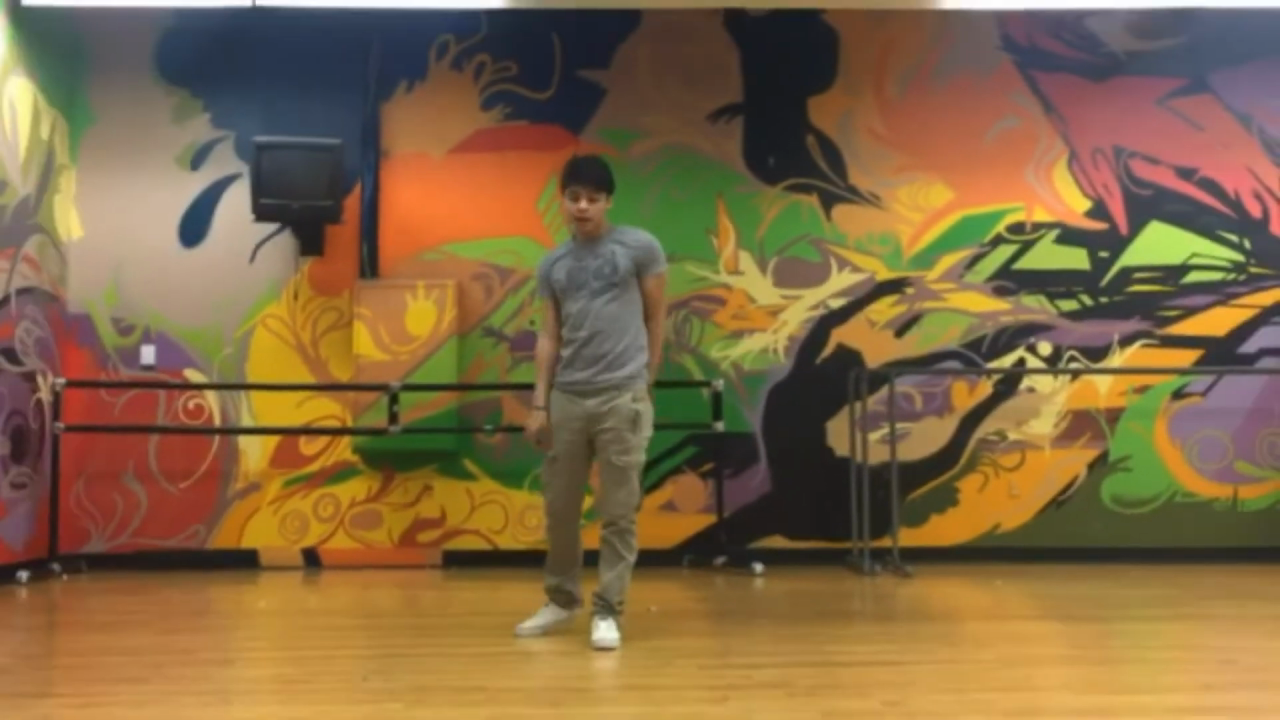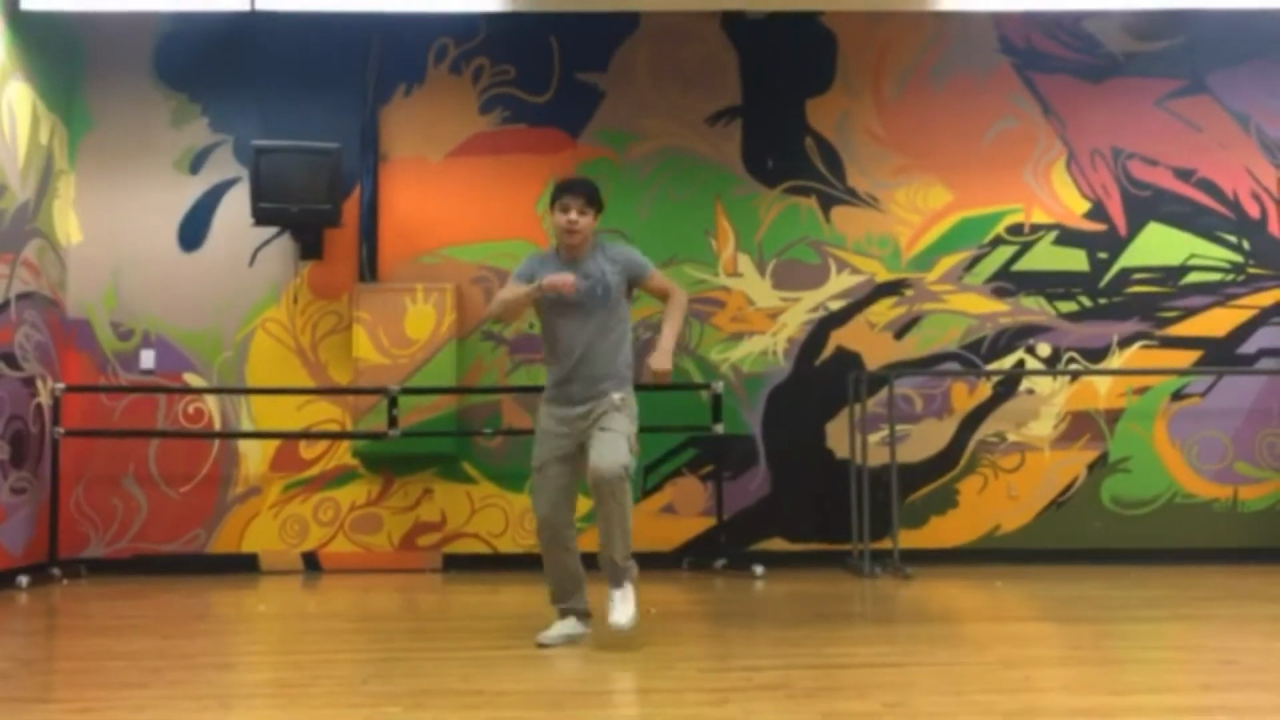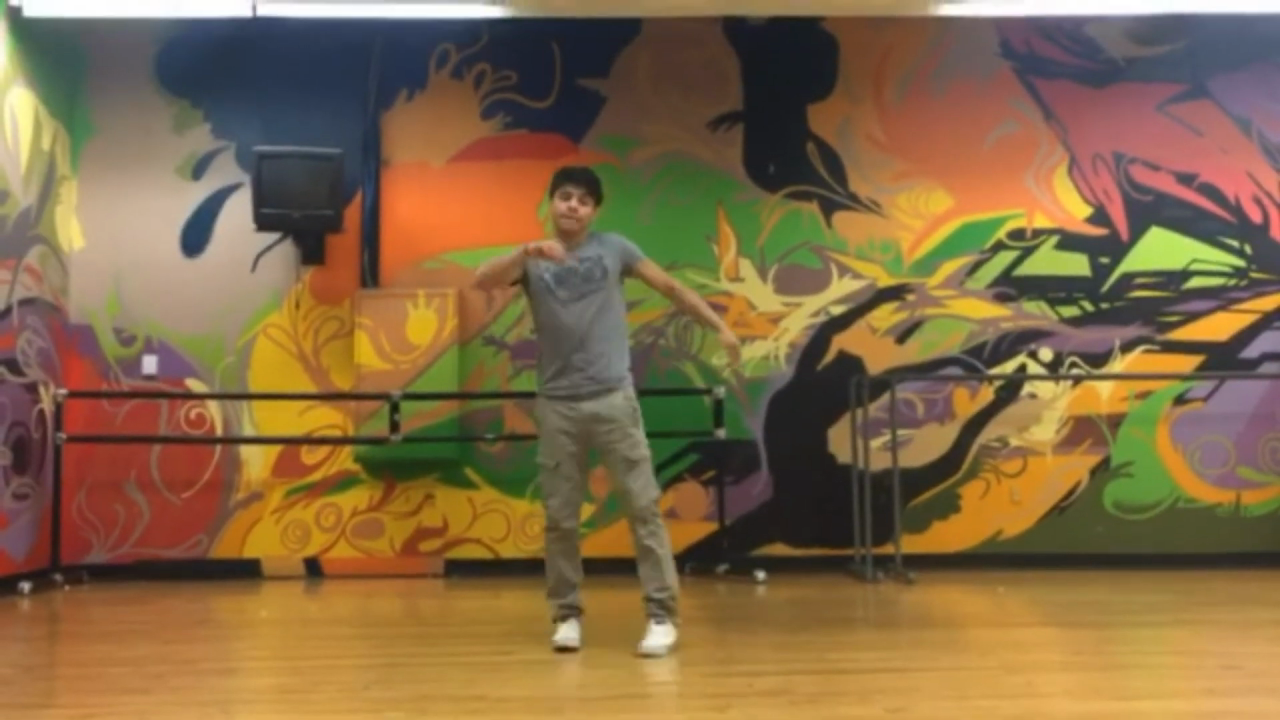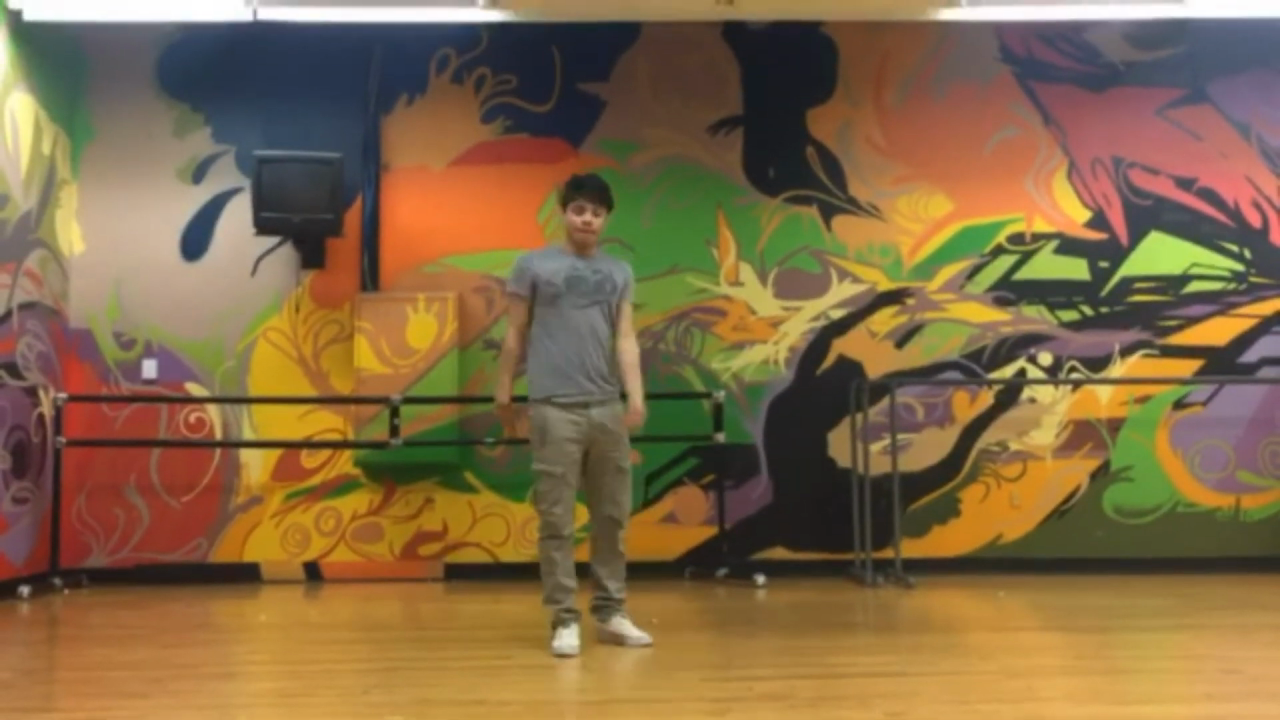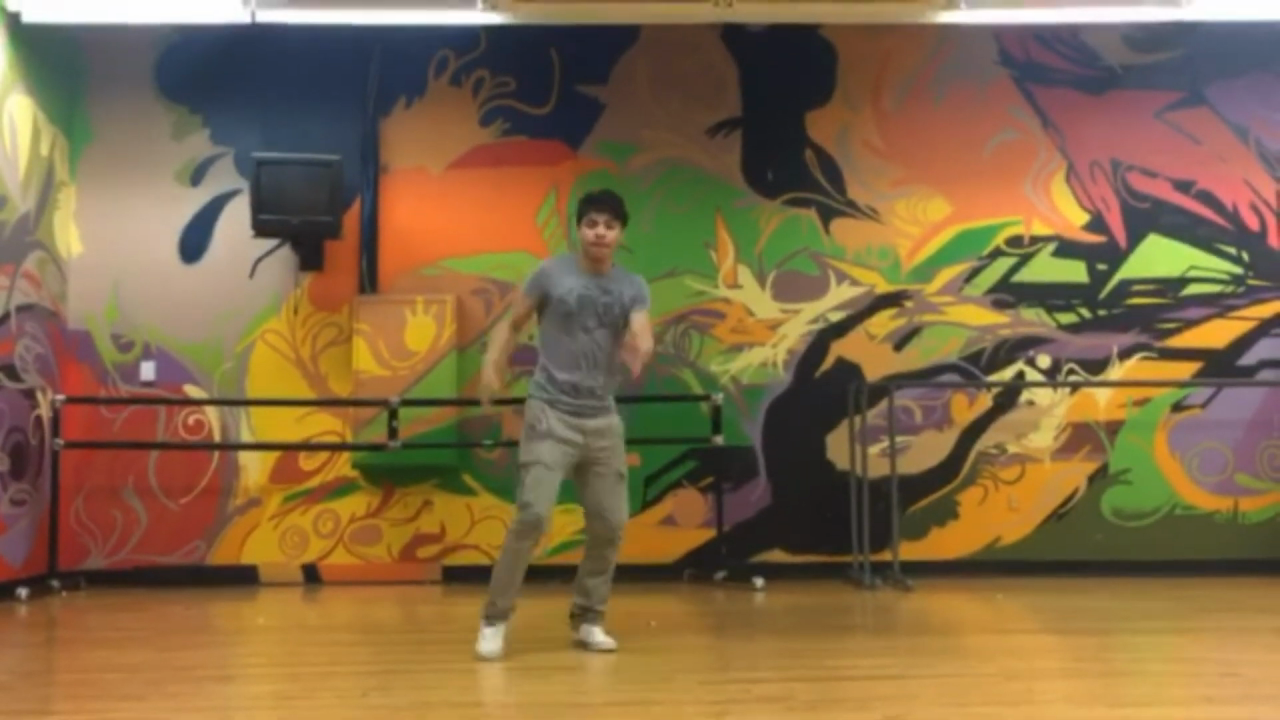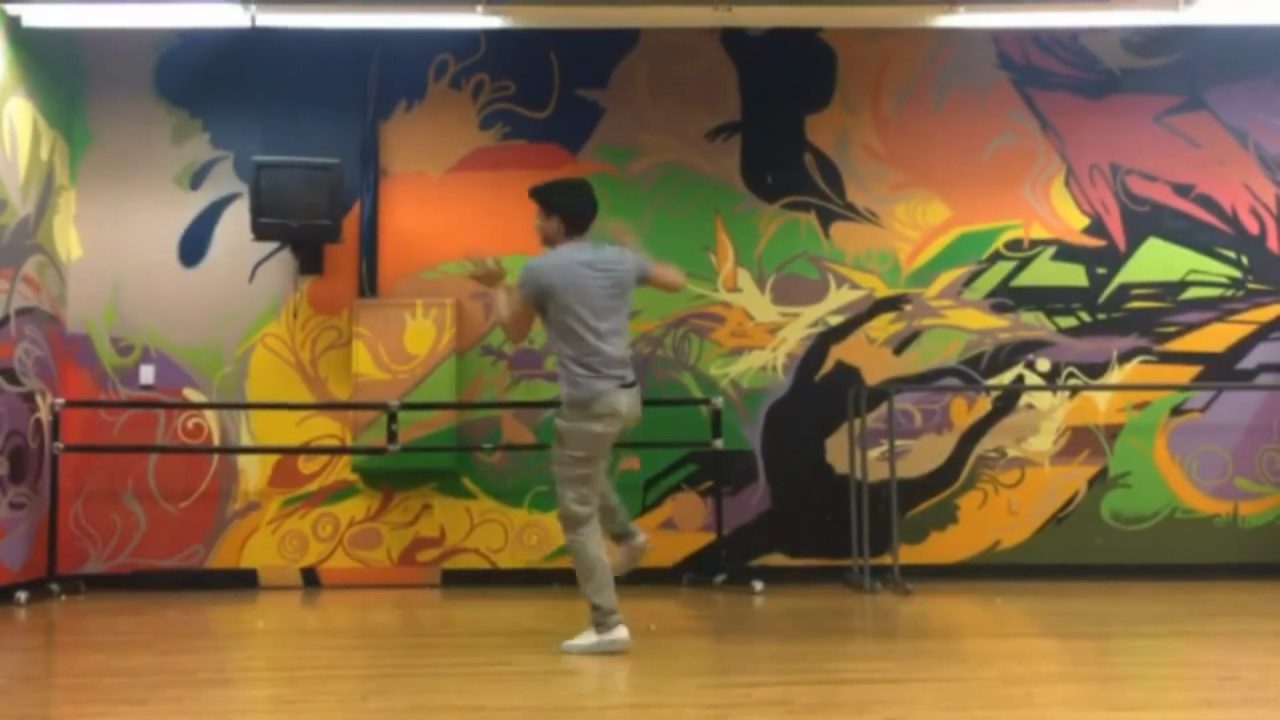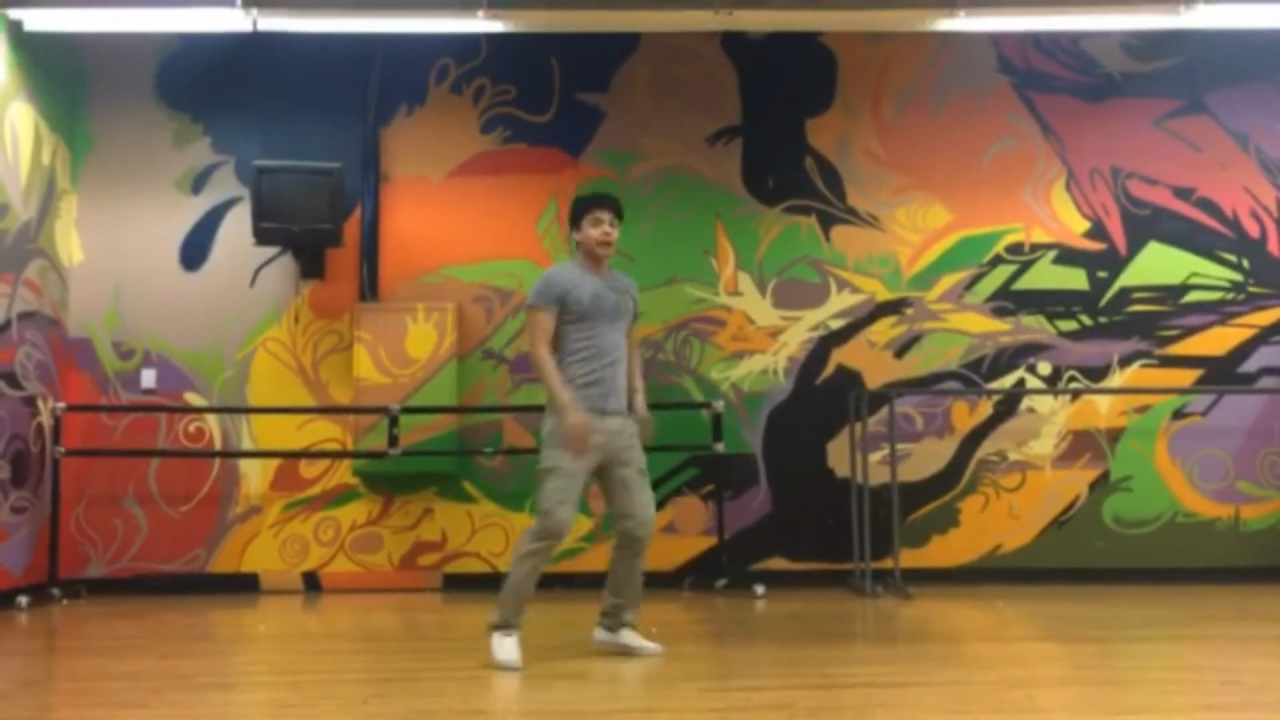
dt=0.4s
person 1, frame 1
left shoulder: (639, 245)
right shoulder: (553, 264)
left elbow: (655, 316)
right elbow: (549, 336)
left wrist: (647, 378)
right wrist: (538, 404)
left hip: (622, 397)
right hip: (567, 399)
left knee: (618, 511)
right knee: (560, 507)
left ankle: (606, 612)
right ankle: (561, 599)
person 1, frame 2
left shoulder: (621, 258)
right shoulder: (534, 269)
left elbow: (675, 295)
right elbow: (496, 312)
left wrist: (664, 349)
right wrist: (540, 289)
left hip: (611, 401)
right hip: (557, 408)
left knee: (607, 471)
right knee: (549, 517)
left ankle: (620, 577)
right ankle: (573, 614)
person 1, frame 3
left shoulder: (614, 248)
right shoulder: (531, 258)
left elbow: (671, 287)
right elbow: (482, 281)
left wrist: (720, 327)
right wrist: (527, 252)
left hip: (614, 398)
right hip: (556, 404)
left knee: (642, 503)
right knee: (560, 517)
left ankle: (661, 614)
right ankle: (568, 615)
person 1, frame 4
left shoulder: (618, 270)
right shoulder: (533, 264)
left elbow: (625, 338)
right elbow: (515, 333)
left wrist: (636, 396)
right wrist: (504, 392)
left hip: (607, 408)
right hip: (554, 409)
left knee: (612, 516)
right knee: (557, 521)
left ankle: (610, 613)
right ankle: (564, 620)
person 1, frame 5
left shoulder: (633, 287)
right shoulder: (551, 273)
left elbow: (643, 342)
right elbow: (511, 323)
left wrist: (637, 357)
right wrist: (489, 369)
left hip: (602, 420)
right hip: (549, 414)
left knee: (610, 524)
right knee: (532, 516)
left ankle: (587, 619)
right ankle: (496, 618)
person 1, frame 6
left shoulder: (537, 270)
right shoulder: (622, 258)
left elbow: (514, 332)
right elbow: (676, 281)
left wrist: (499, 287)
right wrist: (639, 249)
left hip: (588, 402)
right hip: (623, 395)
left knee: (576, 512)
left ankle: (608, 625)
right ankle: (625, 535)
person 1, frame 7
left shoulder: (626, 287)
right shoulder: (556, 280)
right elbow: (539, 348)
left wrist: (639, 401)
right wrist: (568, 407)
left hip: (618, 422)
right hip: (574, 421)
left knee: (639, 524)
right knee: (551, 523)
left ankle: (616, 624)
right ankle: (505, 626)
